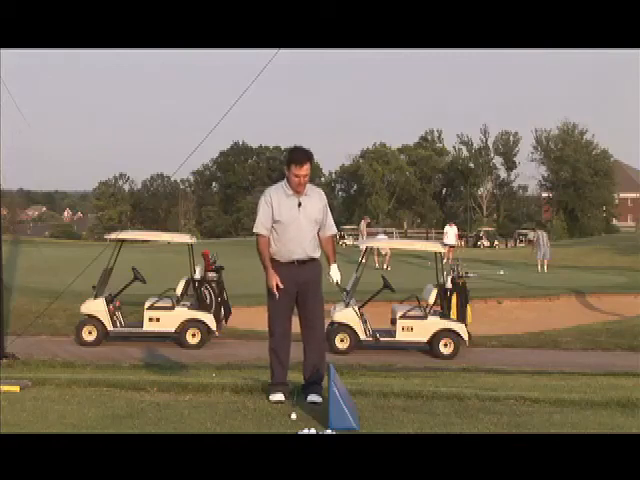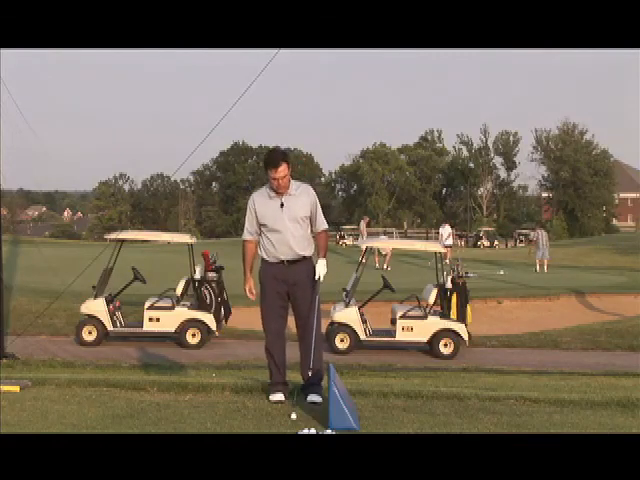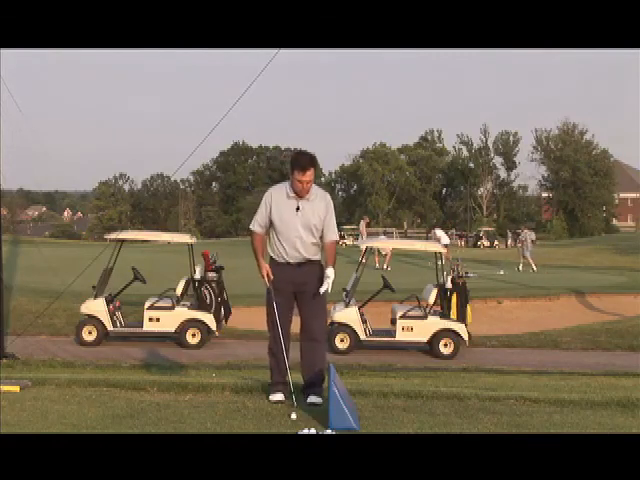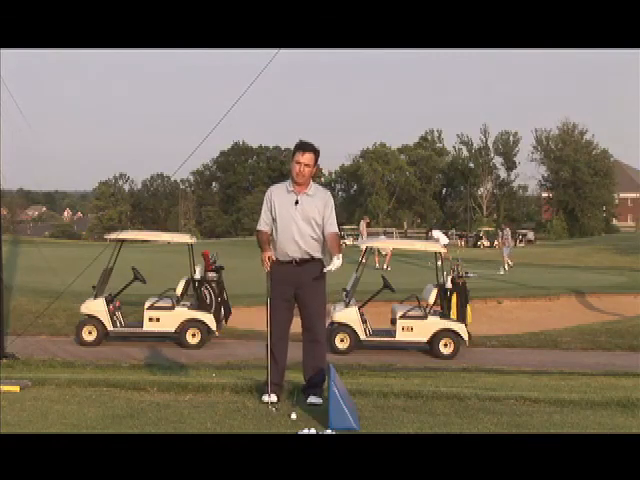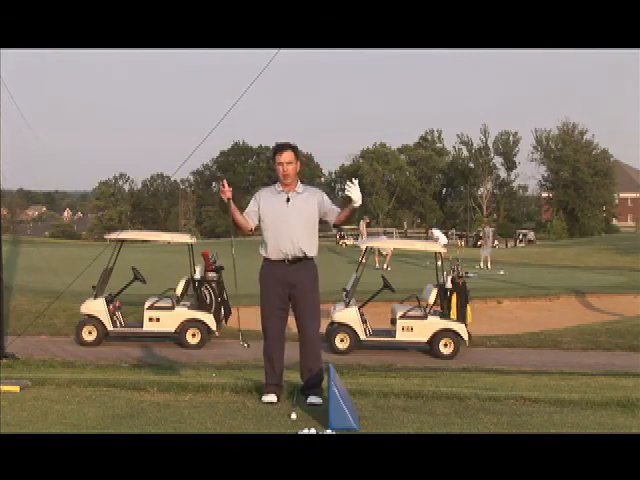
dt=1s
person 1, frame 1
left shoulder: (319, 196)
right shoulder: (271, 196)
left elbow: (326, 233)
right elbow: (262, 235)
left wrist: (333, 263)
right wrist: (269, 270)
left hip: (310, 268)
right hip: (280, 269)
left knee: (314, 328)
right knee: (279, 329)
left ankle: (313, 385)
right ankle: (278, 385)
person 1, frame 2
left shoulder: (307, 193)
right shoulder: (256, 200)
left elbow: (320, 229)
right elbow: (250, 239)
left wrist: (322, 259)
right wrist: (247, 275)
left hip: (303, 268)
right hip: (271, 270)
left knee: (310, 328)
right knee: (273, 330)
left ankle: (312, 385)
right ankle: (278, 385)
person 1, frame 3
left shoulder: (324, 199)
right shoulder: (273, 195)
left elbow: (330, 238)
right elbow: (258, 230)
left wrist: (330, 268)
right wrist: (260, 261)
left hip: (311, 270)
right hip: (279, 270)
left knee: (314, 330)
right knee: (278, 330)
left ankle: (313, 388)
right ankle: (278, 385)
person 1, frame 4
left shoulder: (324, 196)
right shoulder: (274, 193)
left elbow: (330, 232)
right elbow: (263, 228)
left wrist: (336, 255)
right wrist: (265, 249)
left hip: (312, 270)
right hip: (280, 269)
left knee: (315, 330)
right knee: (277, 329)
left ankle: (314, 388)
right ankle: (273, 387)
person 1, frame 5
left shoulder: (314, 195)
right shoulder: (263, 196)
left elbow: (337, 218)
right elbow: (246, 225)
left wrist: (353, 204)
right wrist: (229, 202)
left hip: (304, 268)
right hip: (272, 269)
left knee: (310, 329)
right knee: (272, 330)
left ankle: (312, 388)
right ankle: (272, 387)
